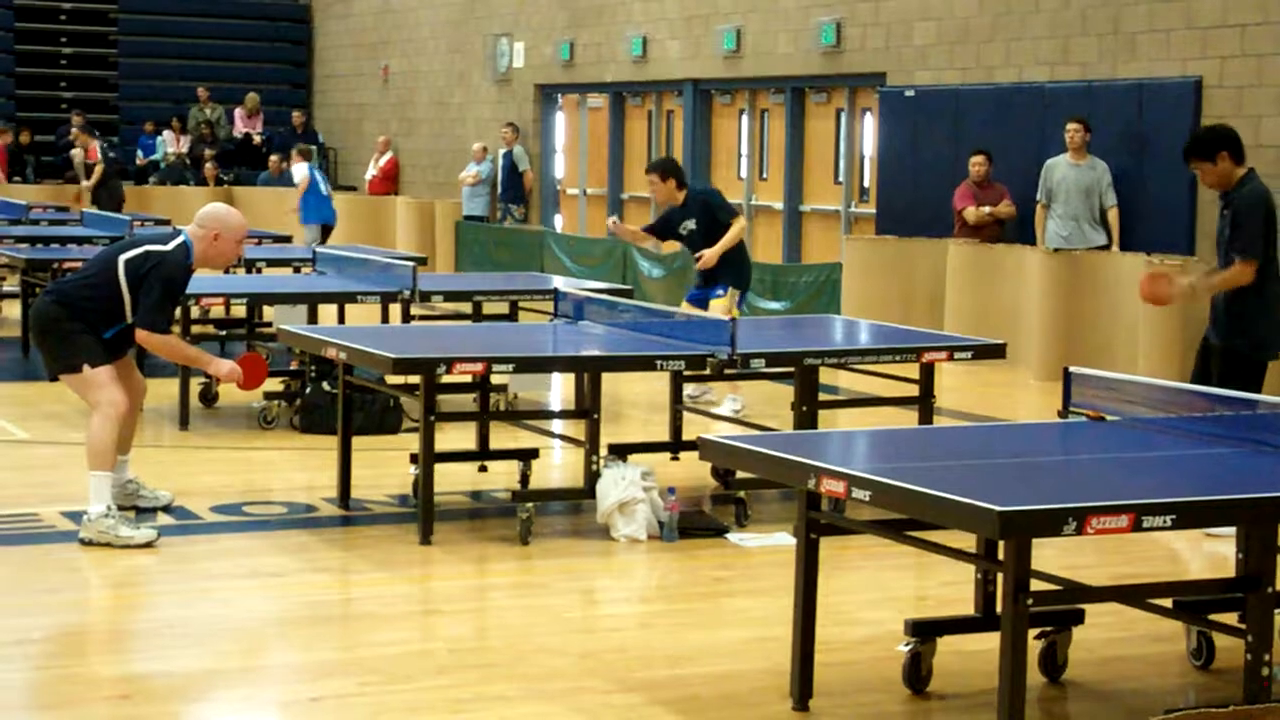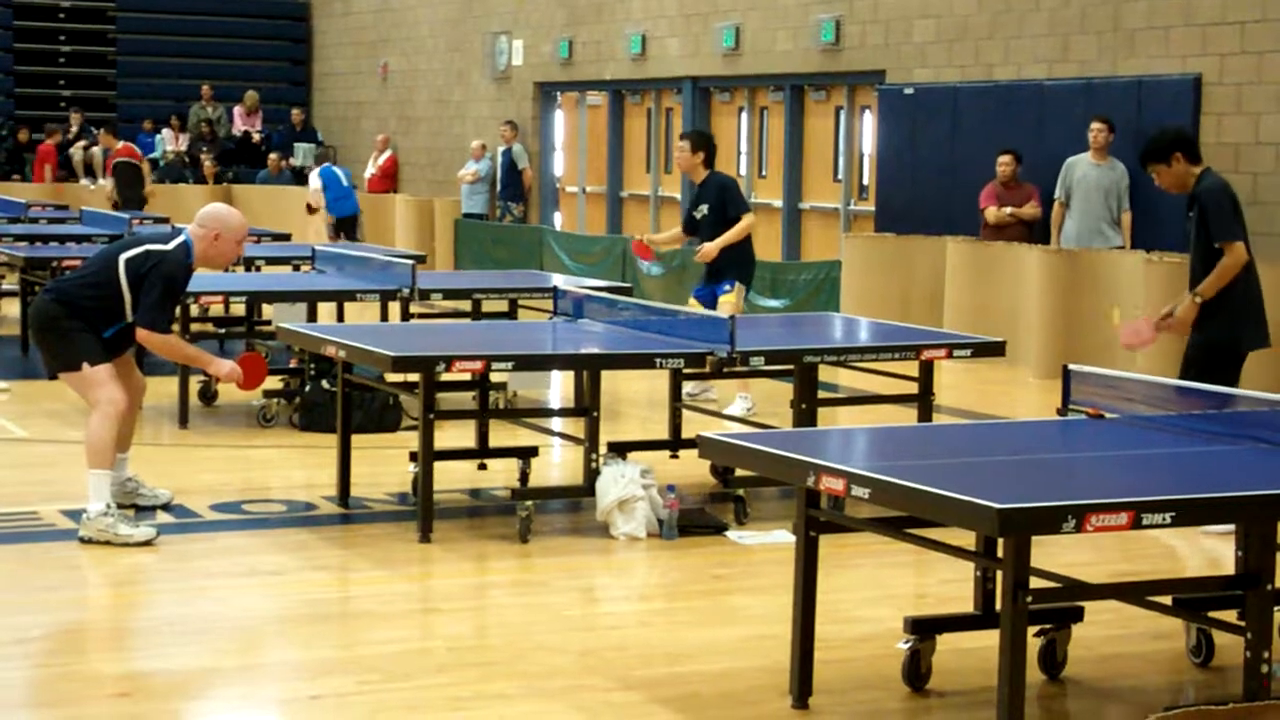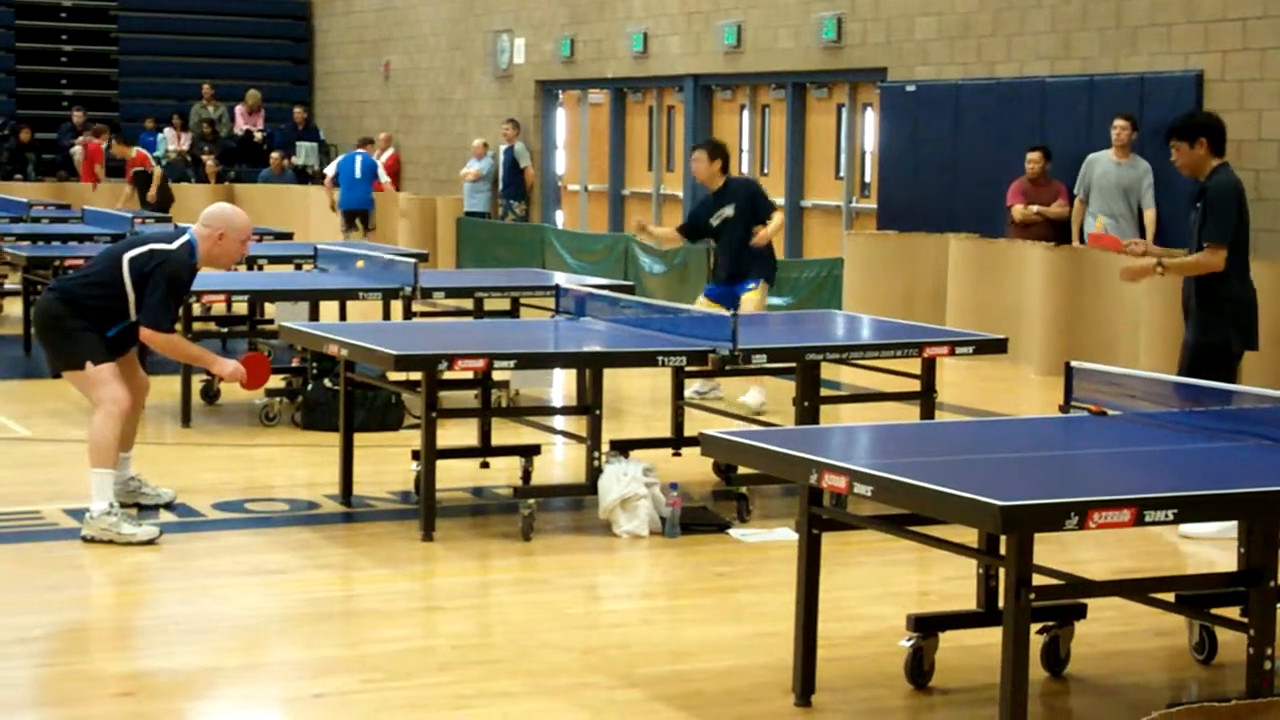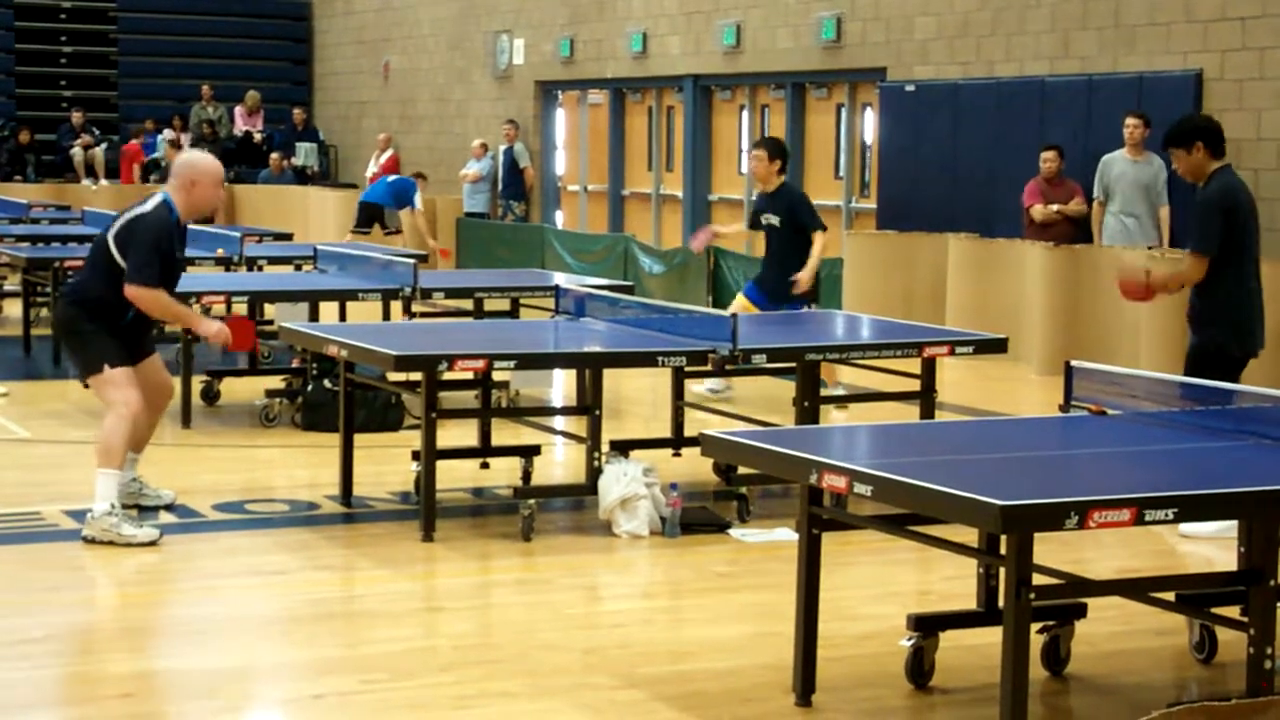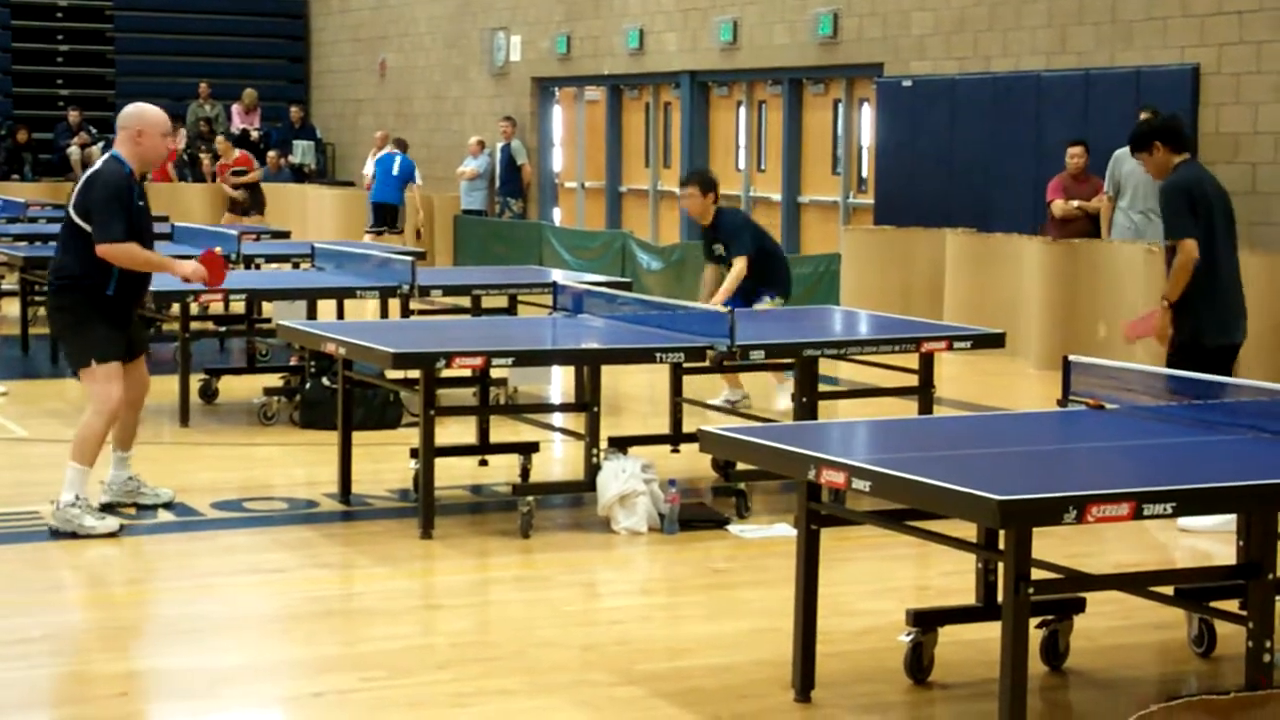
dt=0.5s
person 1, frame 1
right shoulder: (1234, 196)
left elbow: (1245, 272)
left wrist: (1194, 286)
right wrist: (1199, 281)
left hip: (1246, 331)
right hip: (1225, 327)
person 1, frame 2
left shoulder: (1212, 192)
right shoulder: (1200, 195)
left elbow: (1236, 256)
left wrist: (1192, 302)
right wrist: (1180, 306)
left hip: (1226, 324)
right hip: (1212, 323)
person 1, frame 3
left shoulder: (1222, 188)
right shoulder: (1212, 188)
left elbow: (1215, 260)
left wrist: (1157, 265)
right wrist: (1159, 257)
left hip: (1221, 322)
right hip: (1209, 320)
person 1, frame 4
left shoulder: (1215, 195)
right shoulder: (1232, 189)
left elbow: (1196, 269)
left wrist: (1153, 280)
right wrist: (1174, 279)
left hip: (1222, 326)
right hip: (1233, 322)
person 1, frame 5
left shoulder: (1176, 185)
right shoulder: (1209, 183)
left elbow: (1188, 254)
left wrist: (1166, 304)
left hip: (1200, 321)
right hip: (1227, 318)
person 2, frame 1
left shoulder: (174, 253)
right shoulder: (169, 263)
left elbow: (147, 328)
right elbow: (148, 335)
right wrist: (209, 363)
left hip: (84, 320)
right hip: (59, 320)
left knee: (133, 392)
right knee: (111, 404)
left ankle: (120, 485)
right ankle: (98, 516)
person 2, frame 2
left shoulder: (175, 252)
right shoulder: (170, 263)
left elbow: (147, 327)
right elbow: (150, 335)
right wrist: (210, 363)
left hip: (85, 318)
right hip: (59, 318)
left knee: (132, 390)
right knee: (111, 402)
left ankle: (120, 483)
right ankle: (98, 514)
person 2, frame 3
left shoulder: (179, 251)
right shoulder: (174, 263)
left elbow: (150, 326)
right elbow: (153, 334)
right wrist: (214, 363)
left hip: (87, 316)
right hip: (63, 317)
left knee: (136, 389)
right knee: (114, 401)
left ankle: (122, 482)
right ankle: (101, 514)
person 2, frame 4
left shoulder: (170, 219)
right shoulder: (155, 223)
right elbow: (138, 291)
right wrist: (198, 323)
left hip: (117, 320)
right hip: (85, 319)
left knee: (160, 390)
right knee: (126, 404)
left ankle: (126, 483)
right ankle: (104, 513)
person 2, frame 5
left shoulder: (124, 178)
right shoulder: (108, 179)
right elbow: (110, 248)
left wrist: (145, 283)
right wrist: (175, 267)
left hip: (108, 303)
right hip: (82, 304)
left knee: (135, 387)
right knee: (109, 397)
left ankle: (121, 481)
right ankle: (69, 505)
person 3, frame 1
left shoulder: (706, 197)
right shoulder: (673, 216)
left elbow: (740, 223)
right elbow: (641, 236)
left wrist: (717, 250)
right wrist: (619, 227)
left hip: (732, 276)
right hip: (707, 279)
left ankle: (734, 399)
right ankle: (701, 387)
person 3, frame 2
left shoulder: (723, 184)
right shoulder: (697, 195)
left elbow: (749, 220)
right elbow: (685, 232)
left wrist: (718, 244)
right wrist: (652, 240)
left hip: (735, 270)
right hip: (713, 272)
left ankle: (744, 398)
right ankle: (702, 385)
person 3, frame 3
left shoulder: (746, 188)
right shoulder: (704, 206)
left elbow: (777, 215)
right elbow: (679, 236)
left wrist: (770, 230)
right wrist: (648, 230)
left hip: (755, 271)
right hip: (725, 275)
left ankle: (757, 390)
right ankle: (709, 383)
person 3, frame 4
left shoulder: (794, 198)
right shoulder: (763, 199)
left elbow: (819, 236)
left wrist: (809, 269)
right wrist: (719, 231)
left hip: (796, 282)
right hip: (768, 279)
left ankle: (834, 388)
right ankle: (720, 382)
person 3, frame 5
left shoulder: (732, 222)
right shoulder: (706, 227)
left elbow: (739, 267)
right elbow: (713, 266)
left wrist: (716, 303)
right wrist: (703, 303)
left hip: (773, 282)
right hip: (741, 286)
left ankle: (783, 384)
right ankle: (736, 392)
